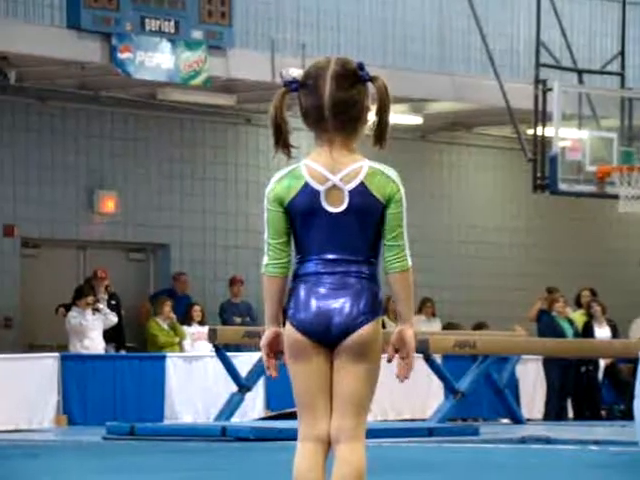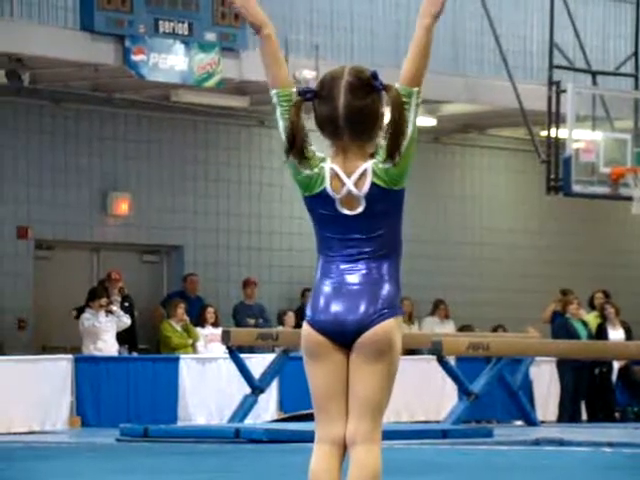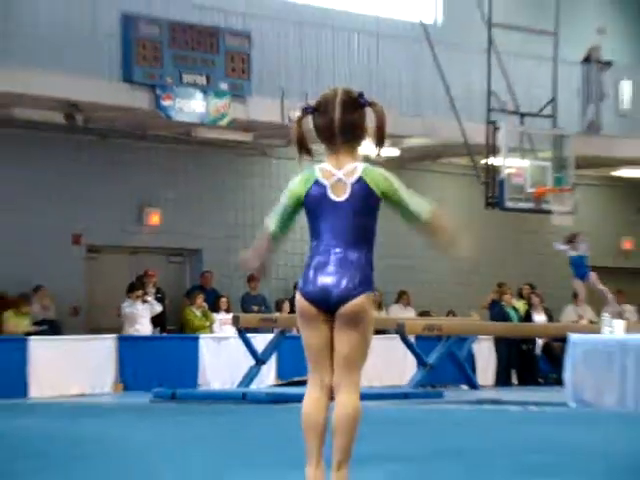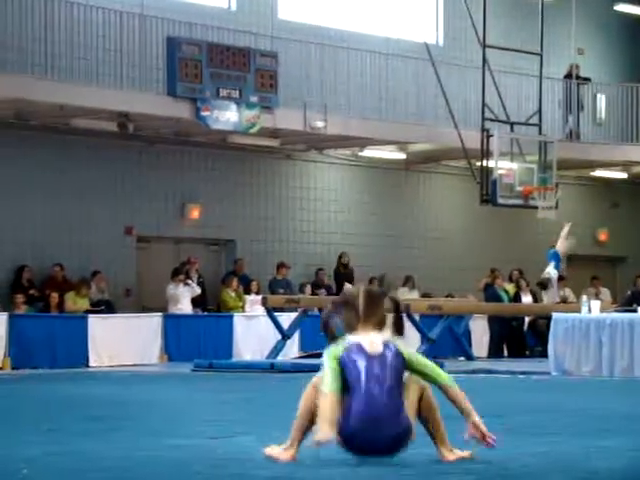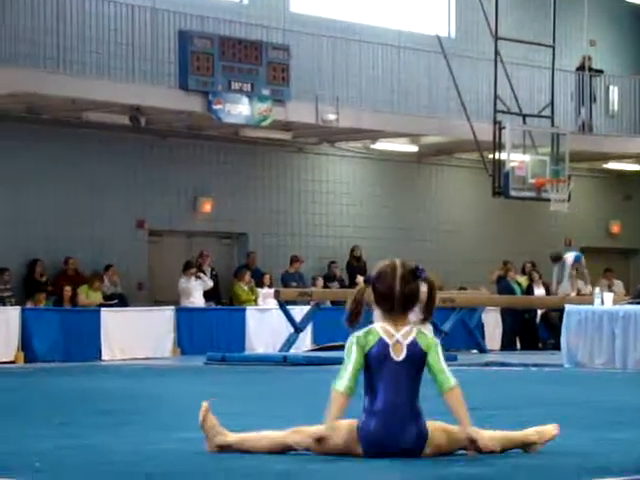
dt=0.7s
person 1, frame 1
left shoulder: (285, 182)
right shoulder: (384, 181)
left elbow: (277, 262)
right elbow: (398, 263)
left wrist: (273, 325)
right wrist: (406, 323)
left hip: (307, 312)
right hip: (358, 314)
left knee: (312, 435)
right knee: (348, 436)
person 1, frame 2
left shoulder: (308, 175)
right shoulder: (390, 172)
left elbow: (283, 97)
right elbow: (409, 94)
left hip: (324, 312)
right hip: (376, 314)
left knee: (328, 436)
right knee: (363, 437)
person 1, frame 3
left shoulder: (303, 182)
right shoulder: (376, 179)
left elbow: (275, 227)
right elbow: (422, 213)
left wrist: (256, 256)
right wrist: (452, 243)
left hip: (314, 286)
right hip: (353, 287)
left knee: (318, 382)
right knee: (347, 385)
person 1, frame 4
left shoulder: (336, 350)
right shoulder: (397, 347)
left elbow: (329, 389)
right elbow: (445, 382)
right wrist: (472, 417)
left hip: (356, 439)
right hip: (394, 440)
left knee: (320, 381)
person 1, frame 5
left shoulder: (363, 339)
right shoulder: (425, 341)
left elbow: (344, 386)
right elbow: (449, 385)
left wrist: (327, 430)
right wrist: (470, 432)
left hip: (371, 438)
right hip: (414, 440)
left knee: (293, 437)
right knee: (465, 436)
left ankle: (223, 438)
right ankle: (530, 436)
